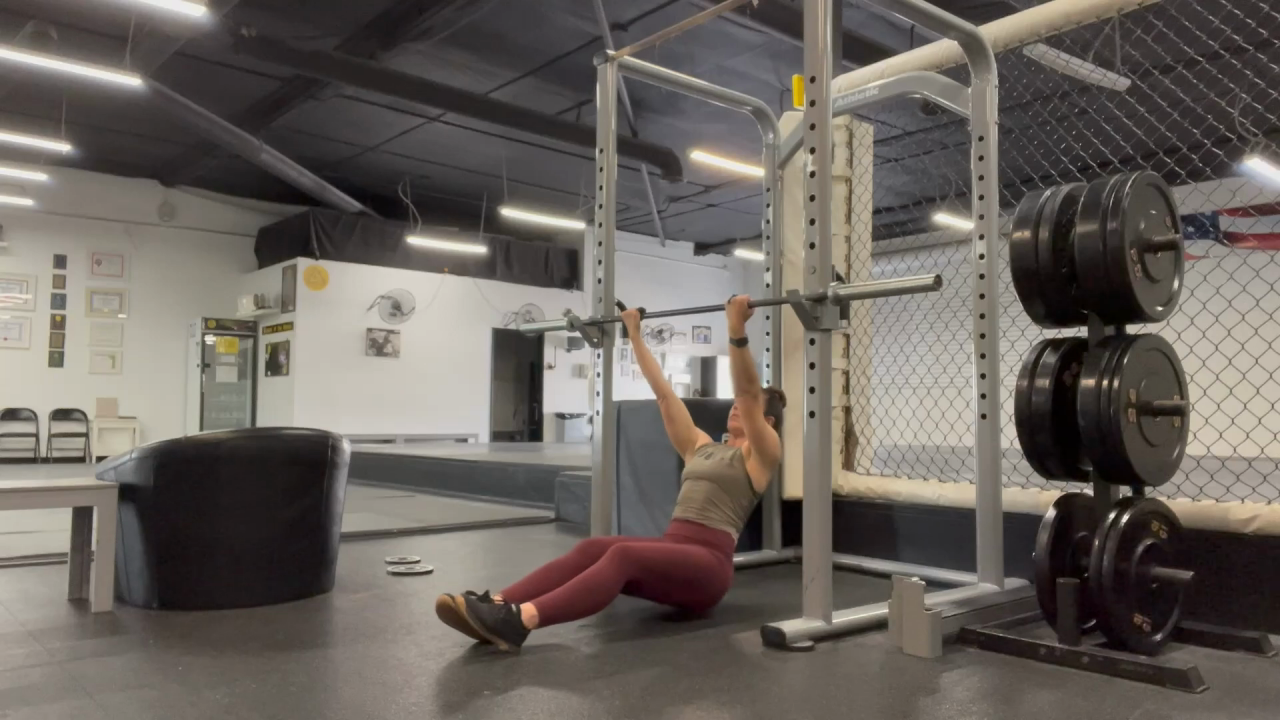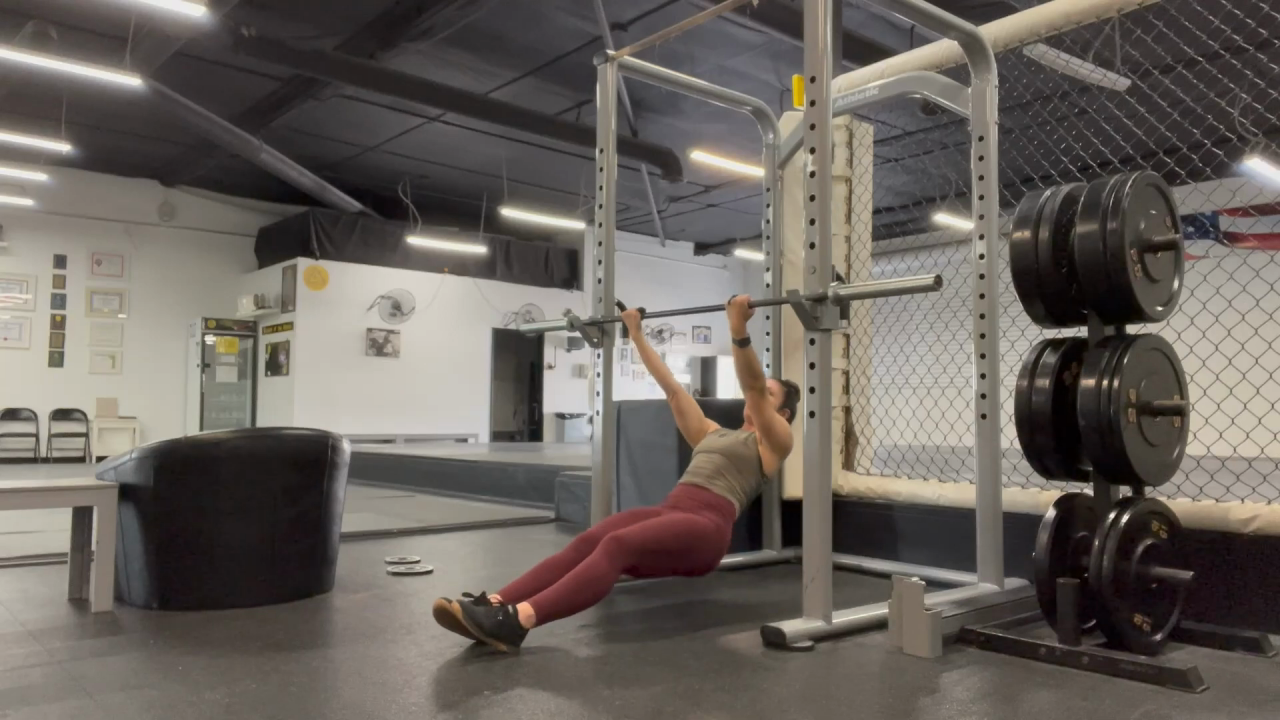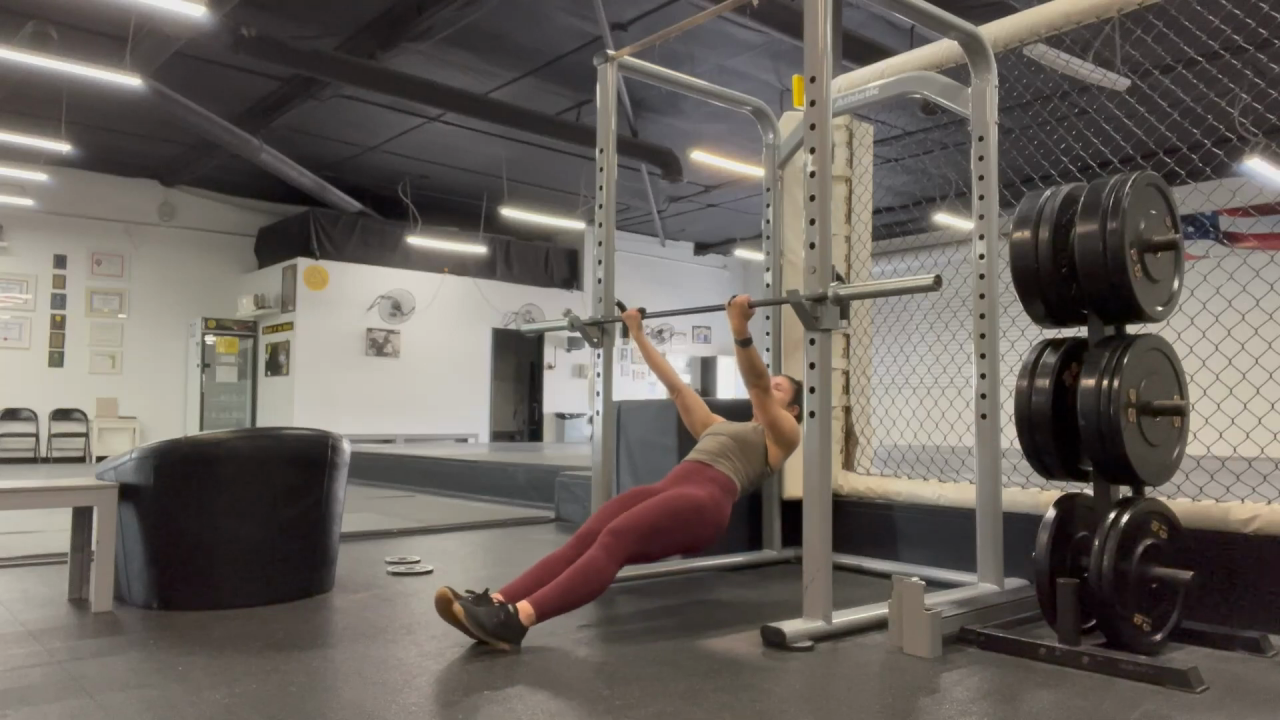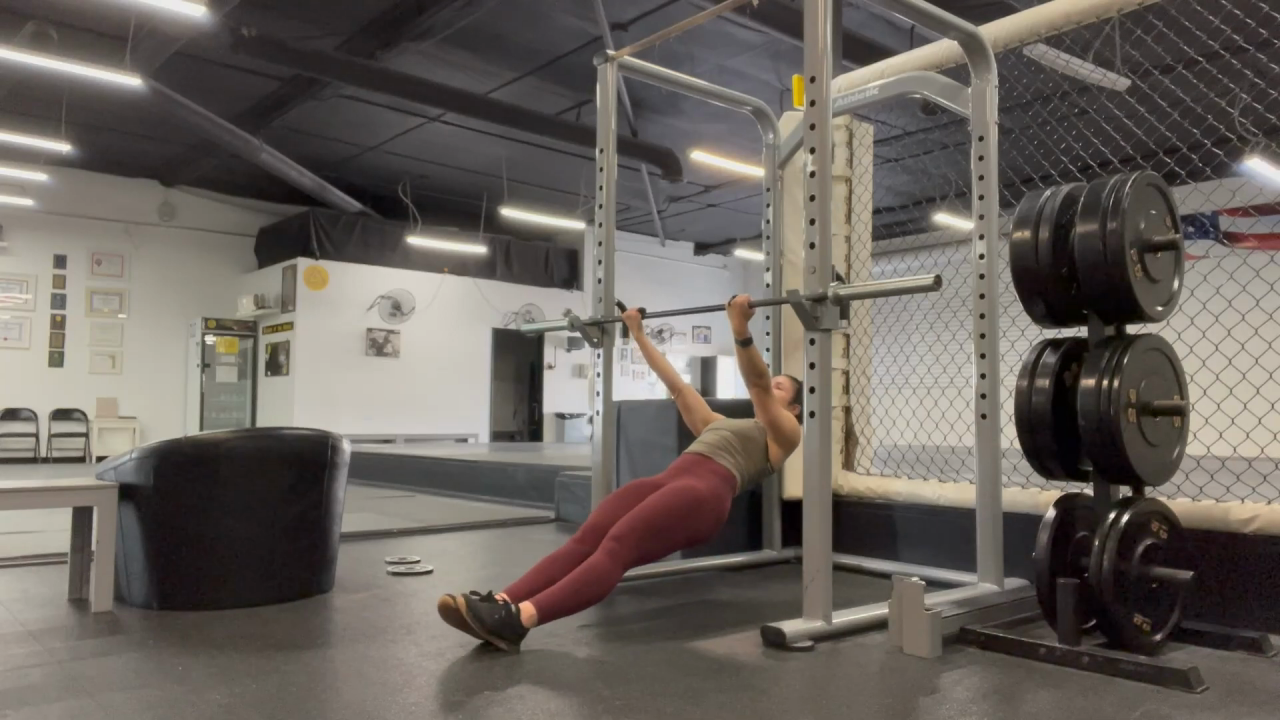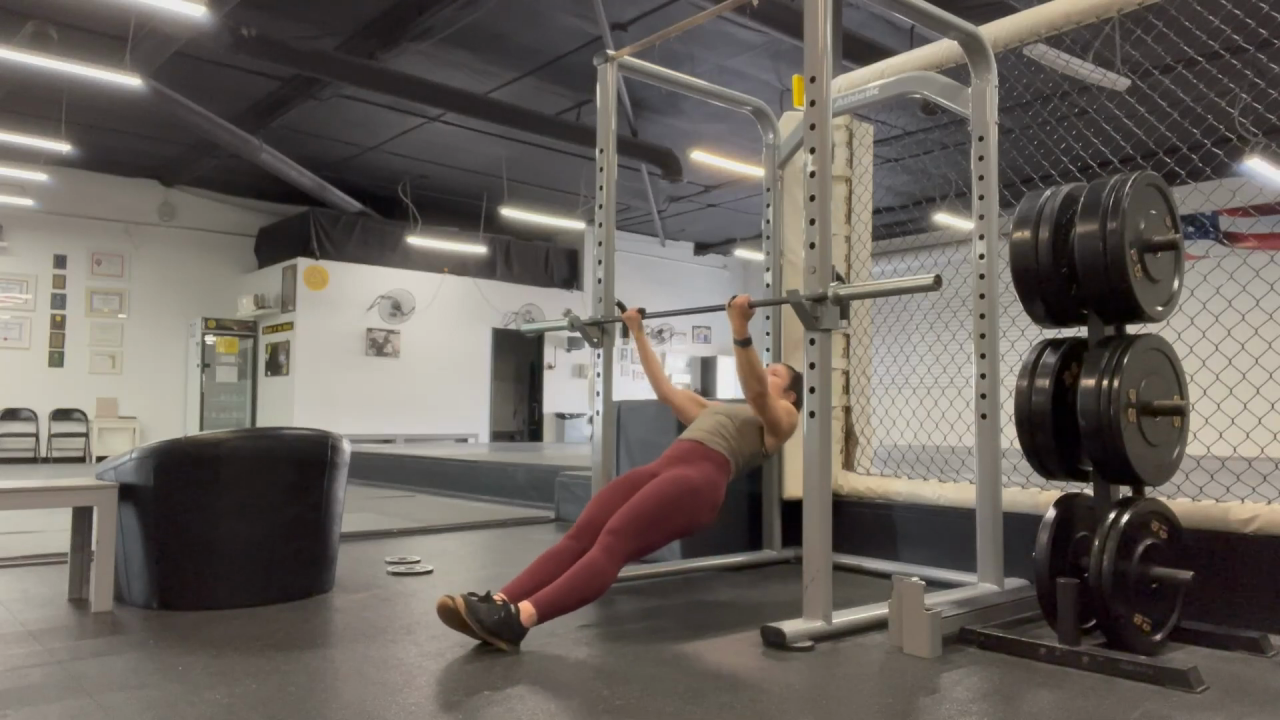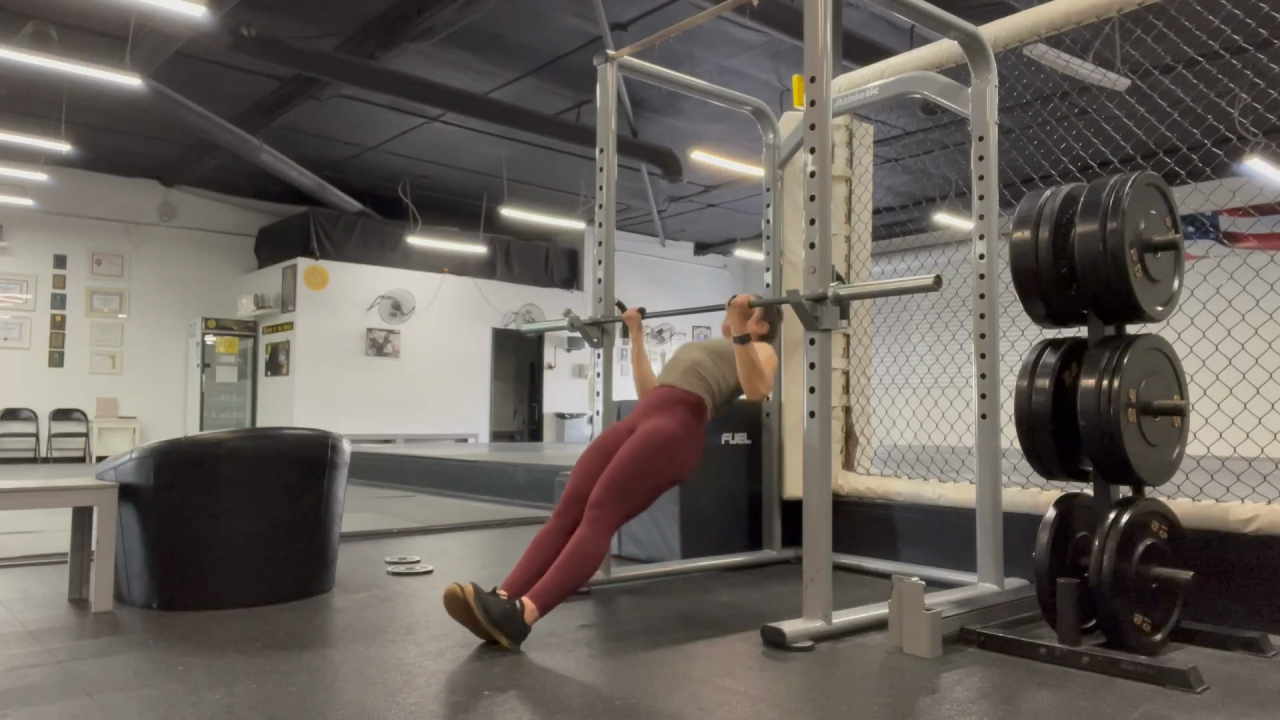
dt=0.3s
person 1, frame 1
left shoulder: (760, 456)
right shoulder: (701, 447)
left elbow: (750, 393)
right elbow: (664, 393)
left wrist: (737, 331)
right wrist: (635, 334)
left hip: (708, 564)
right hip: (672, 549)
left knee: (624, 557)
right knee: (590, 550)
left ankle: (518, 622)
right ankle: (496, 608)
person 1, frame 2
left shoulder: (775, 442)
right shoulder: (713, 433)
left elbow: (754, 387)
right elbow: (673, 390)
left wrist: (739, 330)
right wrist: (637, 334)
left hip: (704, 527)
right hip: (669, 513)
left knee: (615, 547)
right knee: (581, 546)
left ankle: (516, 622)
right ankle: (491, 607)
person 1, frame 3
left shoulder: (783, 434)
right shoulder: (719, 426)
left elbow: (757, 384)
right elbow: (677, 387)
left wrist: (741, 330)
right wrist: (638, 334)
left hip: (706, 501)
right hip: (669, 488)
left knee: (614, 539)
right knee: (583, 541)
left ankle: (515, 620)
right ankle: (495, 604)
person 1, frame 4
left shoulder: (784, 432)
right shoulder: (720, 424)
left elbow: (758, 386)
right elbow: (678, 387)
left wrist: (741, 330)
right wrist: (639, 334)
left hip: (705, 492)
right hip: (668, 480)
left knee: (617, 547)
right knee: (585, 540)
left ankle: (517, 620)
right ankle: (499, 604)
person 1, frame 5
left shoulder: (781, 418)
right shoulder: (718, 409)
left elbow: (757, 394)
right elbow: (666, 391)
left wrist: (741, 331)
right wrist: (639, 334)
left hip: (699, 479)
right hip: (661, 468)
left knee: (613, 543)
right knee: (580, 537)
left ankle: (517, 620)
right ankle: (497, 605)
person 1, frame 6
left shoulder: (760, 350)
right shoulder: (705, 348)
left elbow: (756, 391)
right elbow: (646, 390)
left wrist: (742, 331)
right wrist: (636, 334)
left hip: (677, 427)
right hip: (638, 419)
left knee: (598, 515)
right knee: (567, 513)
left ankle: (521, 616)
right ankle: (502, 601)
